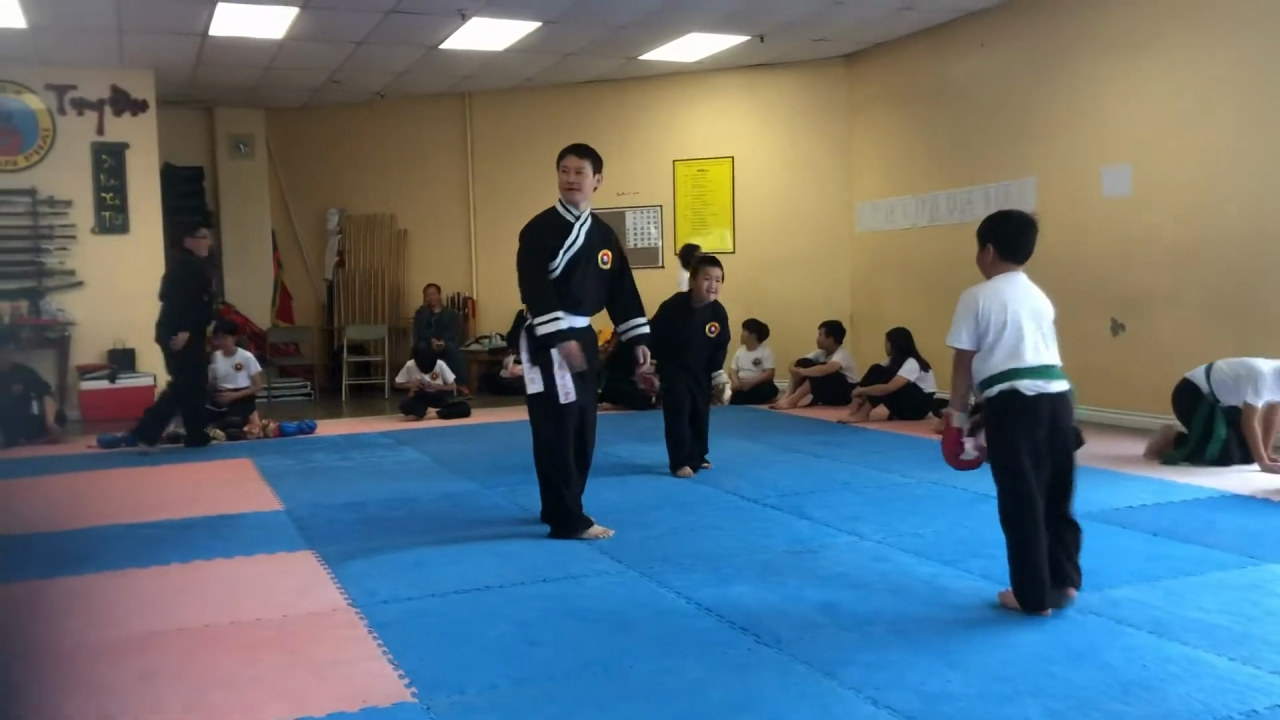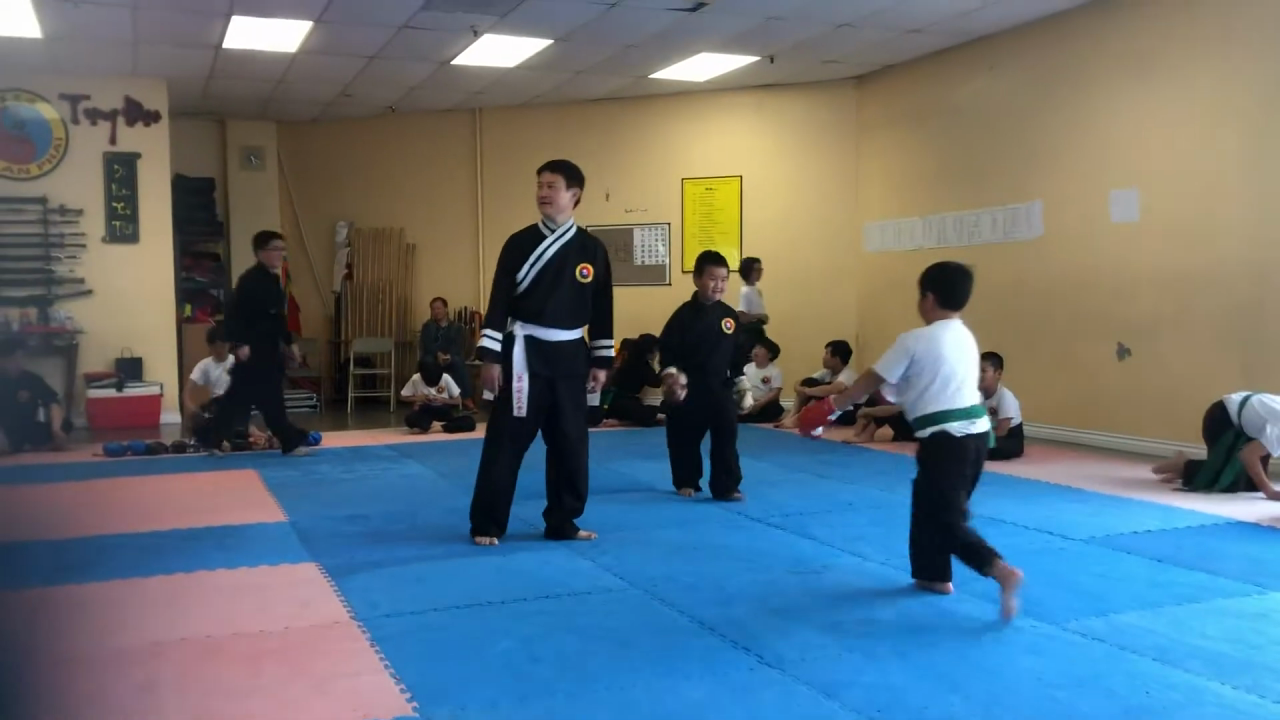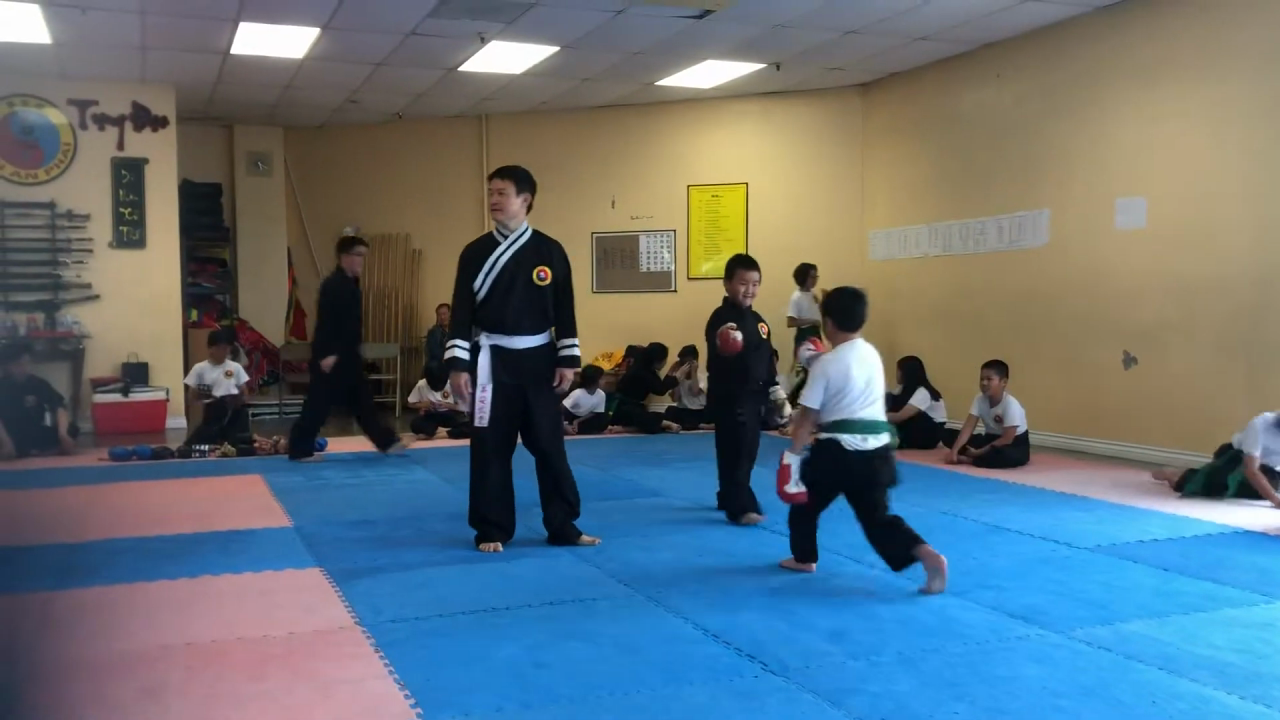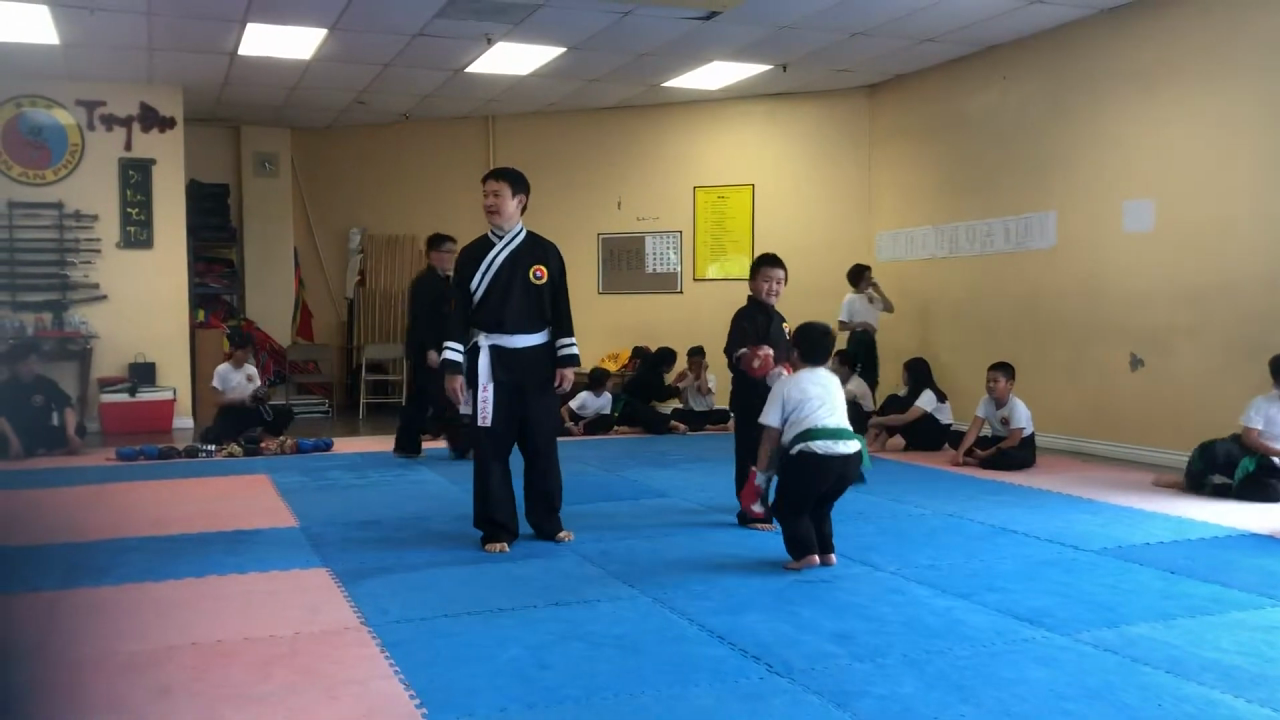
dt=0.5s
person 1, frame 1
left shoulder: (603, 233)
right shoulder: (541, 228)
left elbow: (622, 288)
right elbow: (534, 290)
left wrist: (638, 339)
right wrist: (561, 337)
left hip: (581, 337)
right hip: (549, 340)
left knee: (582, 427)
right knee: (557, 427)
left ankle: (561, 507)
right ankle: (568, 519)
person 1, frame 2
left shoulder: (592, 248)
right shoulder: (520, 243)
left elbow: (602, 309)
right elbow: (500, 303)
left wrist: (601, 360)
right wrist: (490, 356)
left hip: (570, 354)
right hip: (525, 352)
left knee: (570, 442)
right knee: (507, 440)
left ankle: (562, 521)
right ankle: (488, 523)
person 1, frame 3
left shoulder: (549, 251)
right shoulder: (475, 252)
left elbow: (564, 310)
right elbow: (461, 313)
left wrist: (567, 360)
right wrist: (458, 364)
left hip: (538, 360)
right hip: (492, 362)
left knee: (549, 445)
right knee: (491, 448)
left ankle: (563, 526)
right ankle: (492, 529)
person 1, frame 4
left shoulder: (545, 251)
right shoulder: (472, 254)
left elbow: (560, 310)
right elbow: (458, 314)
left wrist: (567, 360)
right wrist: (453, 367)
left hip: (538, 359)
right hip: (491, 361)
left knee: (542, 445)
right knee: (491, 446)
left ankle: (547, 521)
right ankle: (497, 529)
person 2, frame 1
left shoulder: (977, 297)
right shoulder: (1039, 296)
left elbow: (963, 364)
left wrist: (958, 416)
left hip: (1012, 403)
right hip: (1057, 397)
left knee: (1022, 503)
right knee: (1055, 497)
left ankle: (1033, 595)
right ankle: (1063, 582)
person 2, frame 2
left shoulder: (914, 341)
right shoulder: (966, 338)
left elbow: (871, 380)
left wrist: (831, 405)
right wrist: (900, 395)
left hip: (944, 440)
right hip: (978, 432)
left knee: (945, 520)
right knee: (931, 507)
left ankle: (1001, 572)
right ankle: (935, 575)
person 2, frame 3
left shoulder: (826, 364)
right shoulder: (872, 355)
left elbow: (807, 415)
left wrist: (793, 455)
left hip: (839, 449)
right hip: (876, 446)
left knee: (806, 500)
right knee: (876, 514)
left ankle: (803, 558)
right ankle: (924, 553)
person 2, frame 4
left shoulder: (784, 386)
right shoulder: (834, 382)
left elbow: (771, 436)
left wrist: (760, 474)
left hip: (811, 458)
right hip: (850, 455)
left knee: (788, 506)
right knee: (818, 503)
left ankle: (807, 552)
right ankle: (826, 552)
person 3, frame 1
left shoulder: (718, 313)
right shoulder: (673, 307)
left elbow: (719, 348)
right elbow: (653, 338)
left wrist: (720, 379)
left hip: (700, 373)
right hip: (672, 371)
left knee: (700, 417)
right knee: (678, 415)
left ankle: (696, 457)
right ankle: (681, 462)
person 3, frame 2
left shoulder: (729, 315)
right shoulder: (685, 314)
left elbow: (736, 353)
right elbow: (666, 347)
left wrist: (741, 386)
right wrist: (670, 374)
left hip: (719, 387)
right hip: (688, 389)
left knee: (726, 436)
right knee: (684, 438)
left ankle: (725, 486)
right ankle: (686, 482)
person 3, frame 3
left shoulder: (757, 320)
right shoulder: (721, 317)
left elbow: (767, 361)
right elbow: (716, 348)
left wrist: (777, 395)
right wrist: (723, 344)
left hip: (754, 395)
right hip: (729, 396)
left knee: (747, 452)
right knee: (736, 453)
left ankle: (730, 500)
right ankle: (742, 507)
person 3, frame 4
left shoulder: (778, 318)
right shoulder: (746, 316)
right elbow: (735, 348)
right wrist: (746, 356)
right hip: (751, 399)
right knee: (752, 456)
right ankle: (753, 514)
person 4, frame 1
left shoulder: (184, 263)
right shoulder: (189, 264)
right elbow: (182, 300)
right wrist: (184, 330)
left hip: (187, 335)
right hip: (181, 335)
left knee: (194, 384)
right knee: (188, 385)
left ankle: (196, 436)
right ankle: (147, 432)
person 4, frame 2
left shoulder: (273, 279)
right shoulder: (250, 280)
left elbow: (279, 316)
right elbow: (236, 313)
left wrist: (289, 342)
right wrist: (241, 343)
left hip: (268, 347)
right hip: (254, 348)
left knee: (238, 397)
right knee: (270, 396)
left ankle: (213, 439)
right ankle: (290, 442)
person 4, frame 3
left shoulder: (351, 283)
right shoulder: (333, 285)
right elbow: (325, 322)
right wrist: (327, 353)
left hip: (348, 353)
right hip: (332, 355)
left knee: (362, 399)
right knee: (319, 402)
left ankle: (386, 441)
right ankle: (299, 449)
person 4, frame 4
left shoulder: (442, 281)
right shoulder: (425, 282)
right elbow: (420, 319)
right wrist: (430, 349)
left hip: (436, 348)
right hip: (426, 351)
left knee: (419, 398)
right knee: (442, 397)
left ankle: (406, 446)
